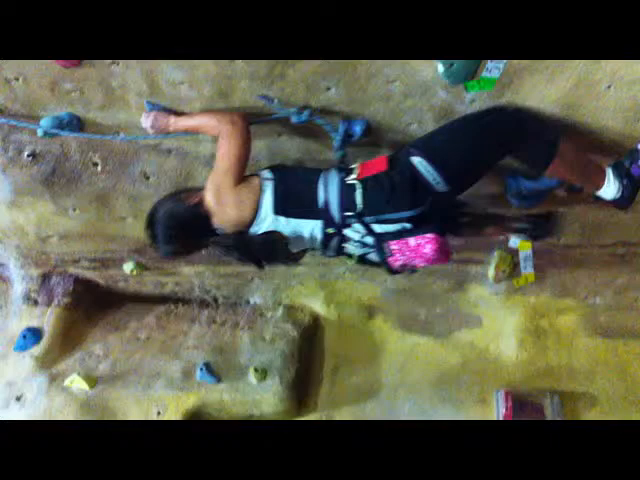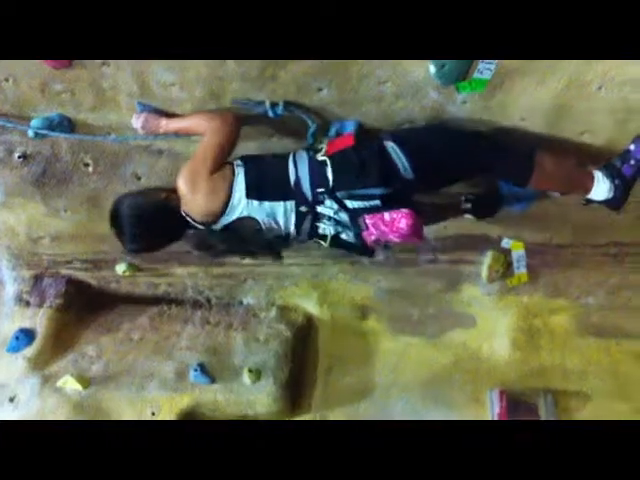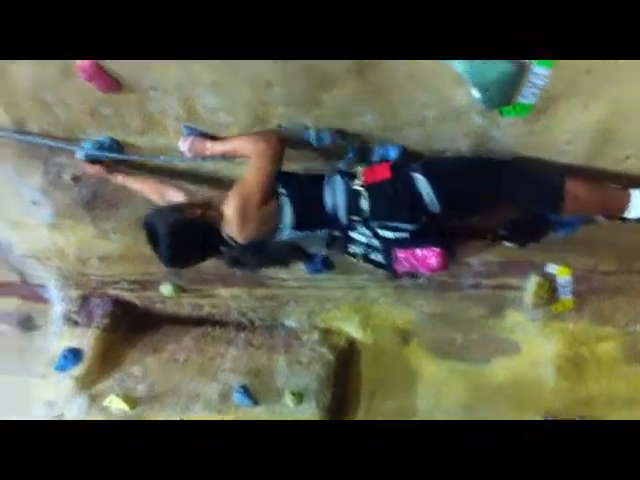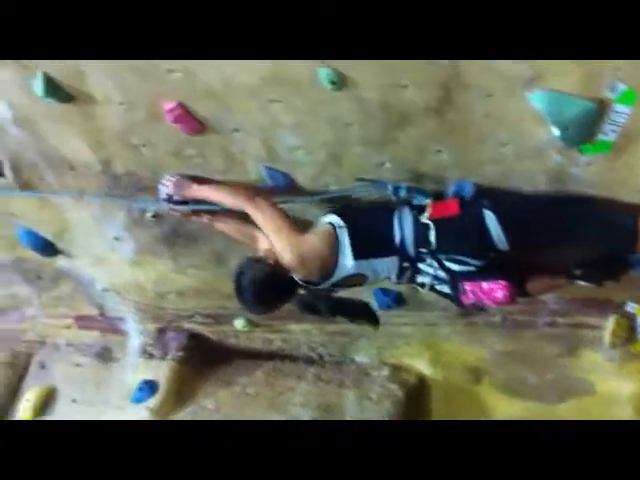
dt=0.5s
person 1, frame 1
left shoulder: (240, 238)
right shoulder: (223, 195)
right elbow: (231, 123)
right wrist: (176, 122)
right hip: (386, 191)
right knee: (511, 123)
person 1, frame 2
left shoulder: (206, 235)
right shoulder: (193, 184)
right elbow: (227, 121)
right wrist: (167, 123)
left hip: (348, 226)
right hip: (351, 171)
right knee: (482, 148)
person 1, frame 3
left shoulder: (233, 241)
right shoulder: (241, 216)
left elbow: (188, 185)
right elbow: (270, 142)
left hip: (382, 242)
right hip: (382, 196)
right knee: (509, 179)
person 1, frame 4
left shoulder: (305, 265)
right shoulder: (299, 254)
left elbow: (253, 203)
right elbow: (255, 200)
left wrist: (194, 190)
left hip: (442, 254)
right hip: (450, 249)
right knee: (573, 218)
